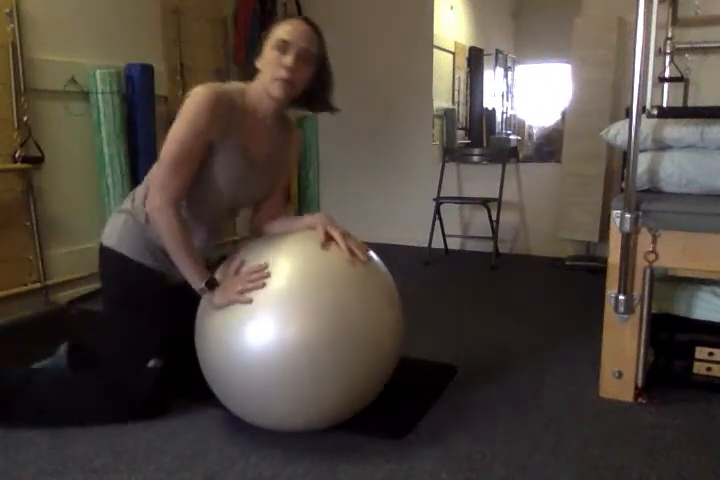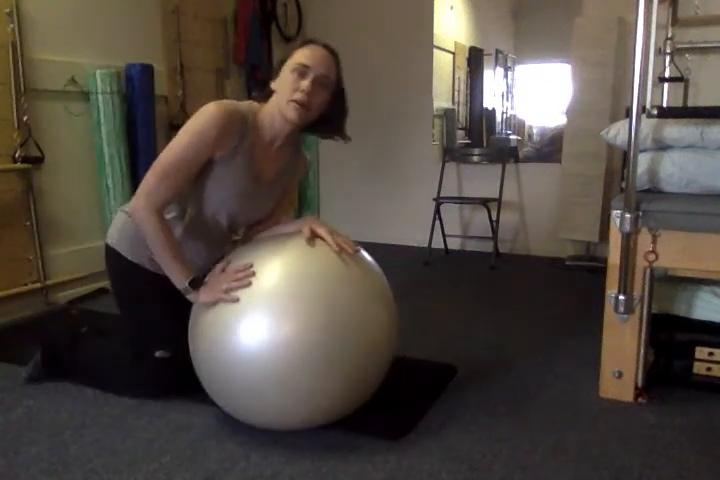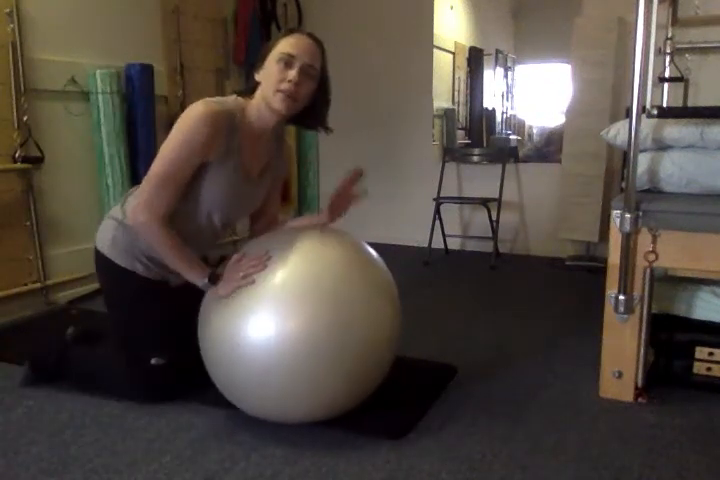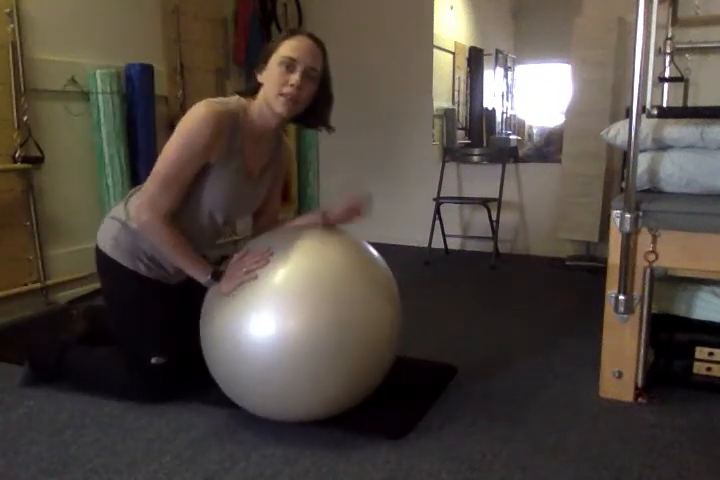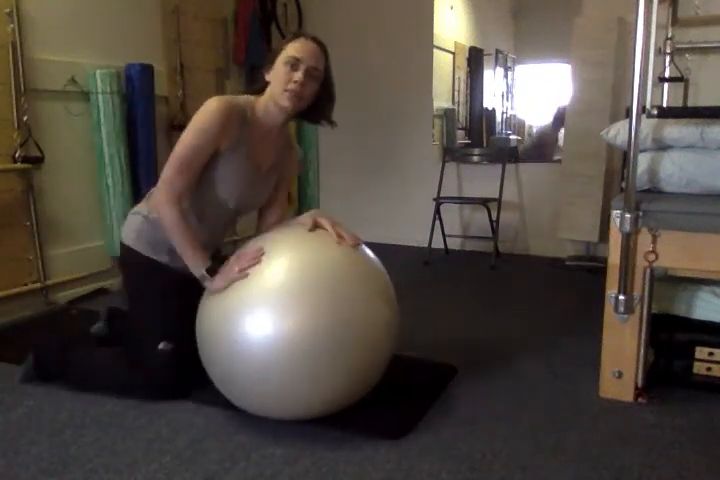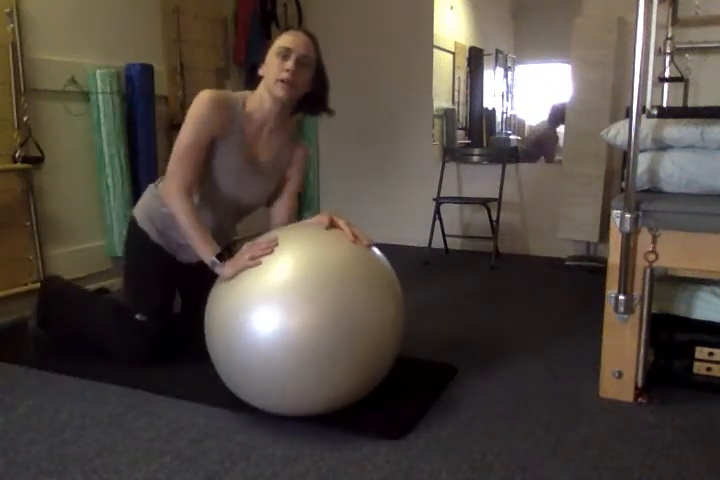
dt=0.4s
person 1, frame 1
left shoulder: (288, 140)
right shoulder: (212, 102)
left elbow: (263, 222)
right elbow: (161, 202)
left wrist: (314, 221)
right wrist: (209, 286)
left hip: (188, 259)
right hip: (136, 249)
left knee: (202, 377)
right knee: (140, 396)
left ankle: (84, 358)
person 1, frame 2
left shoulder: (296, 162)
right shoulder: (222, 119)
left elbow: (254, 233)
right elbow: (146, 204)
left wrist: (301, 226)
right wrist: (193, 286)
left hip: (200, 259)
right hip: (142, 251)
right knee: (167, 376)
left ankle: (94, 336)
right ankle: (62, 351)
person 1, frame 3
left shoulder: (279, 152)
right shoulder: (210, 118)
left elbow: (262, 232)
right elbow: (144, 215)
left wrist: (319, 218)
right wrist: (211, 281)
left hip: (184, 260)
right hip: (132, 255)
left knee: (203, 360)
right knee: (161, 381)
left ankle: (91, 337)
right ankle: (56, 357)
person 1, frame 4
left shoulder: (278, 151)
right shoulder: (212, 118)
left elbow: (264, 232)
right elbow: (149, 214)
left wrist: (318, 219)
right wrist: (214, 278)
left hip: (182, 258)
right hip: (134, 254)
left knee: (205, 357)
right knee: (162, 381)
left ankle: (104, 332)
right ankle: (51, 356)
person 1, frame 5
left shoulder: (288, 153)
right shoulder: (223, 112)
left elbow: (267, 229)
right elbow: (165, 197)
left wrist: (304, 221)
right wrist: (210, 274)
left hip: (200, 252)
right hip: (154, 248)
right knee: (168, 378)
left ankle: (117, 327)
right ankle: (52, 357)
person 1, frame 6
left shoulder: (295, 151)
right shoulder: (214, 104)
left elbow: (279, 231)
right elbow: (175, 190)
left wrist: (317, 222)
right wrist: (220, 262)
left hip: (208, 242)
right hip: (157, 230)
left knee: (206, 339)
right knee: (137, 342)
right ankle: (52, 299)
